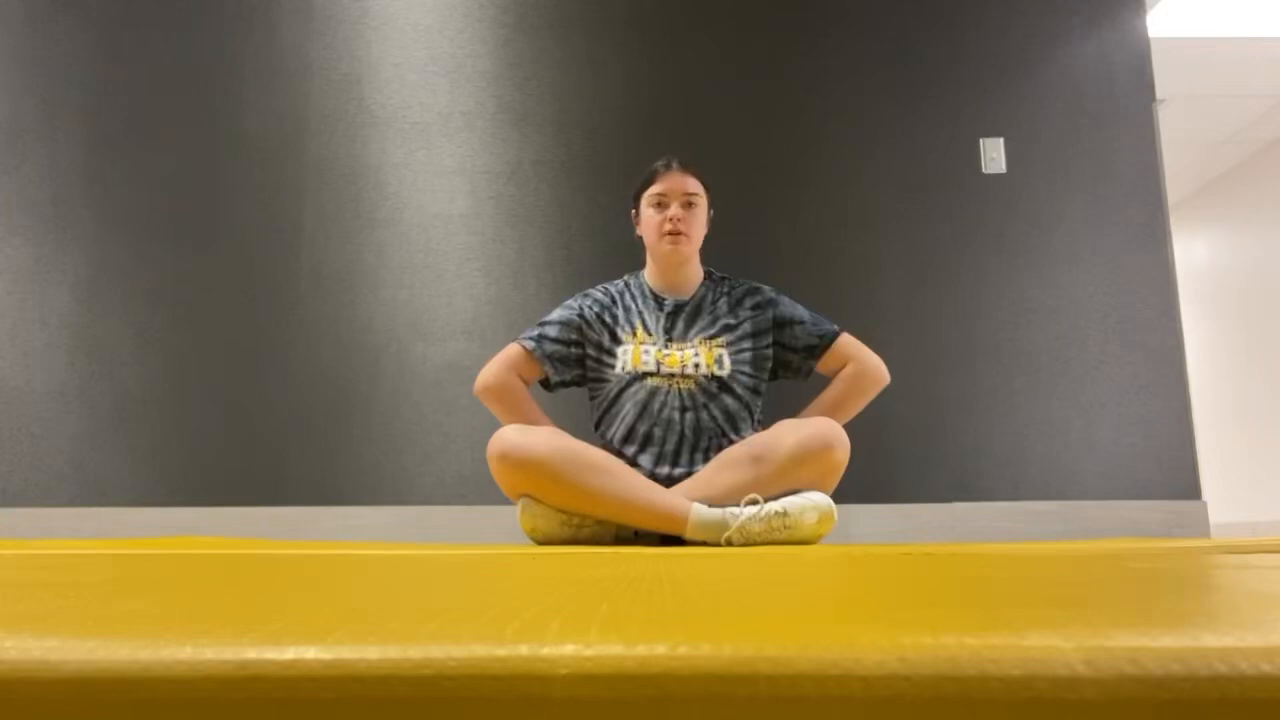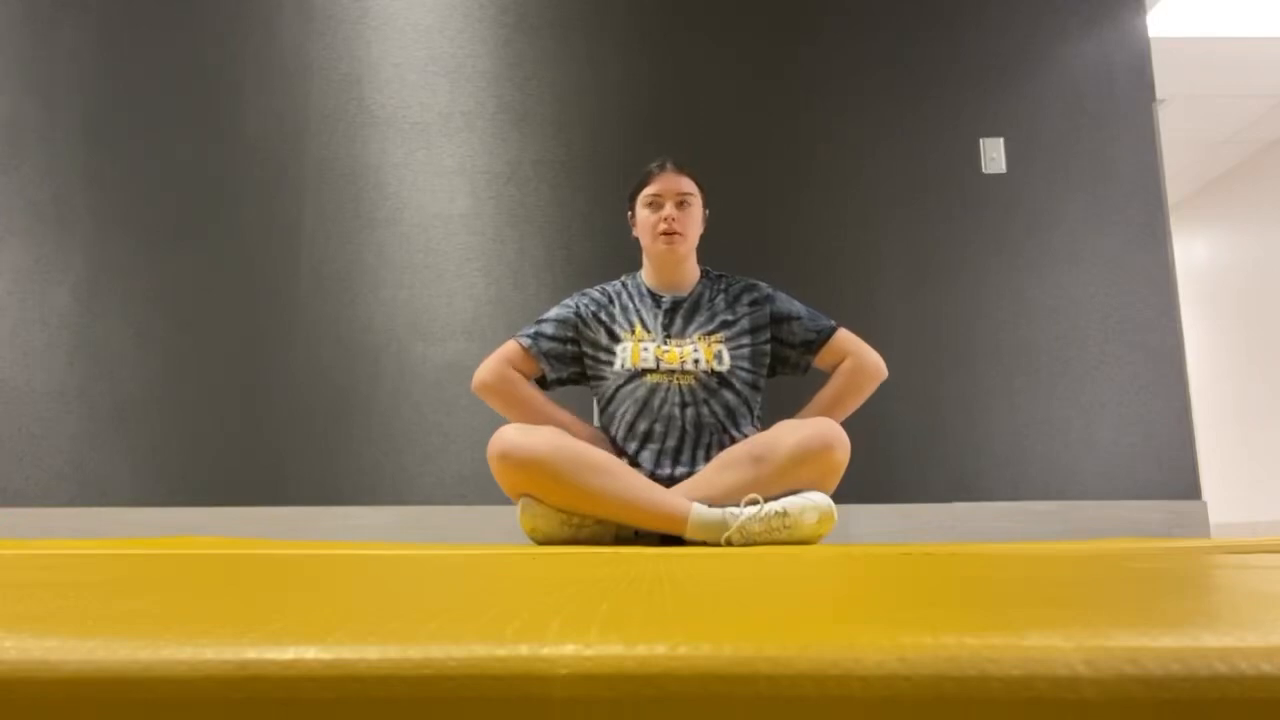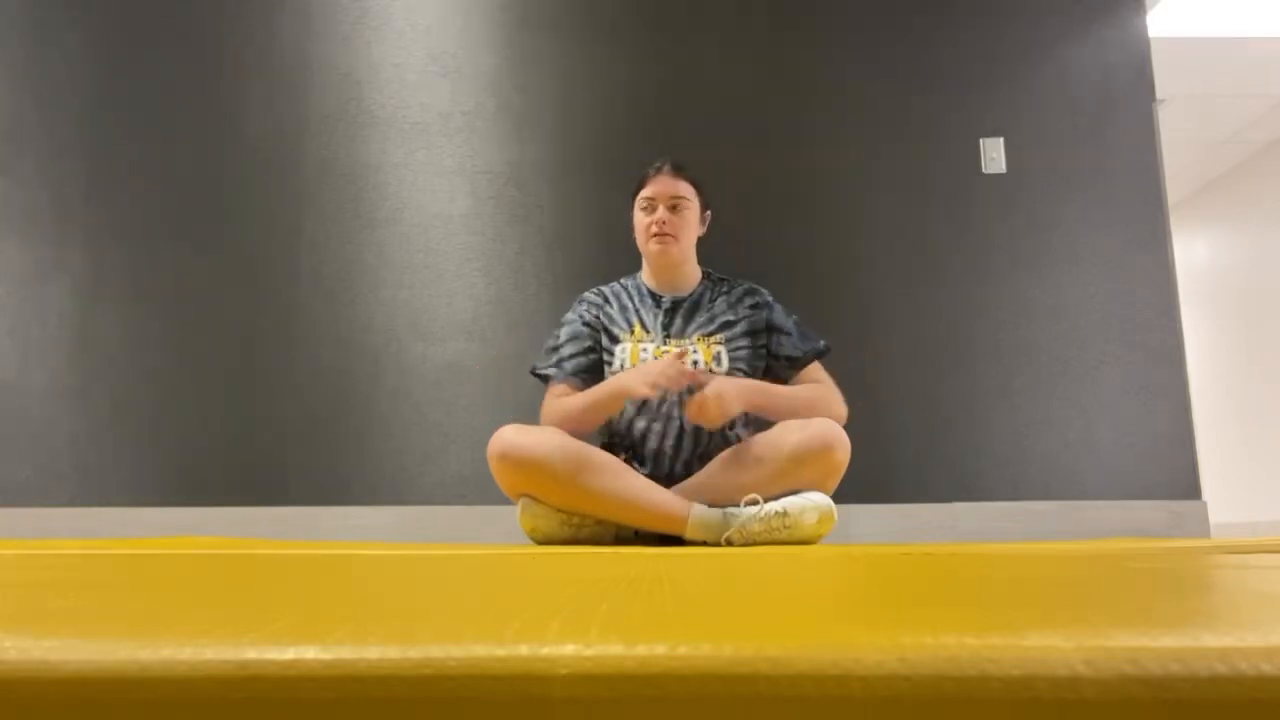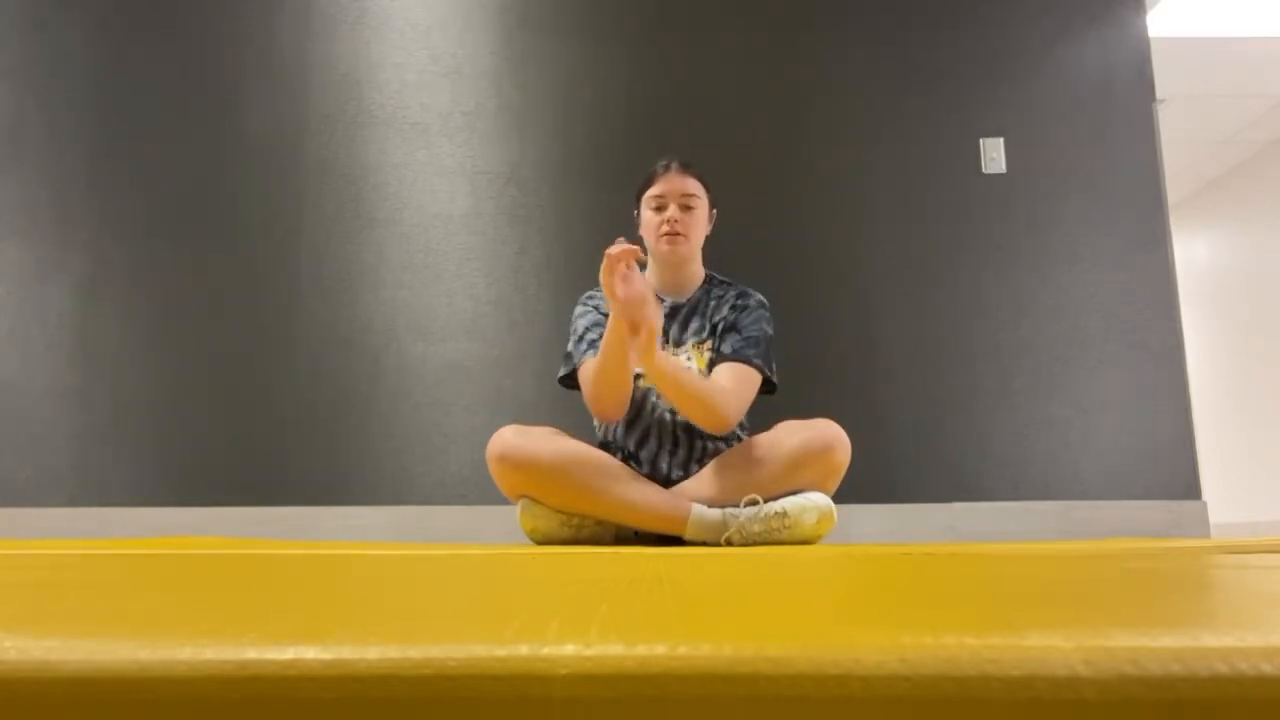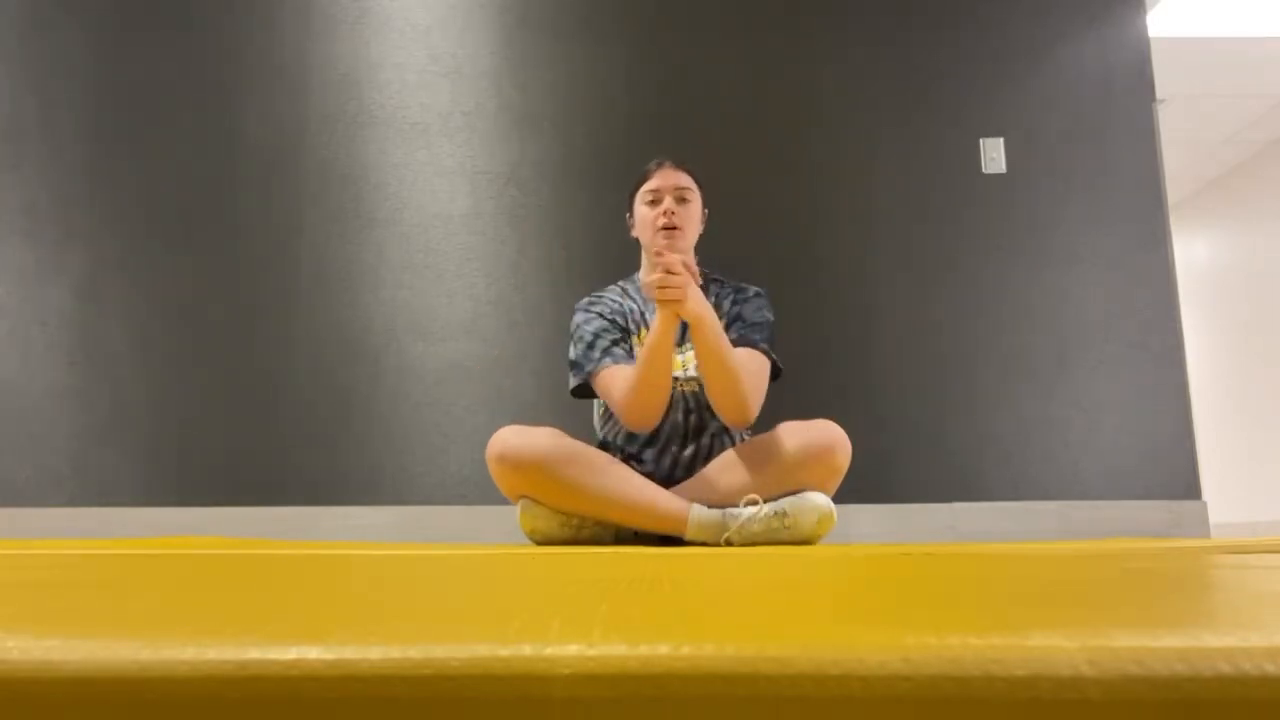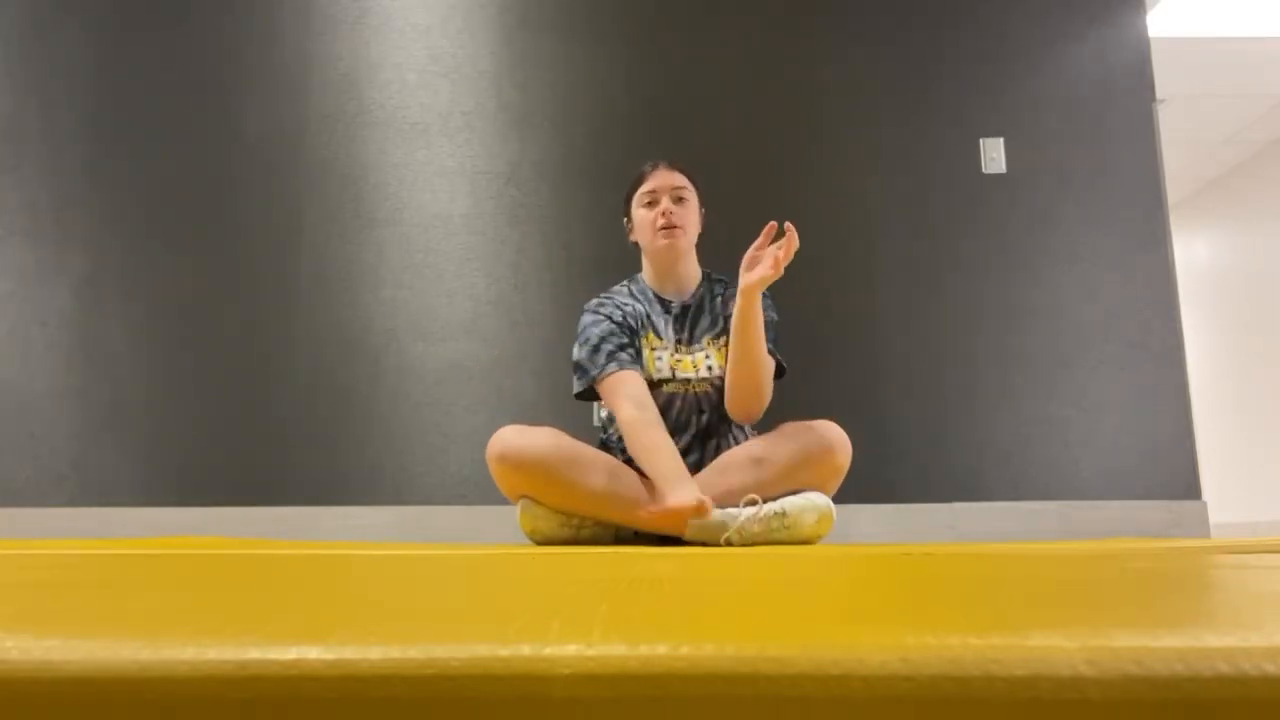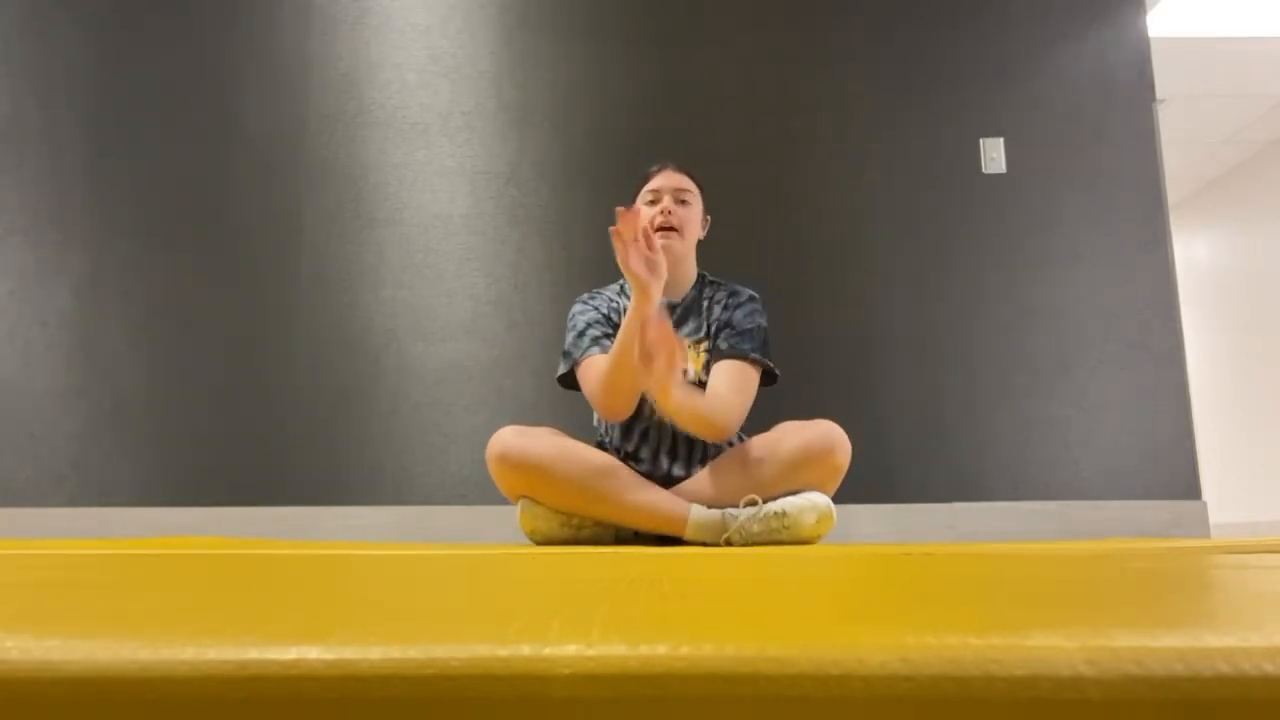
dt=0.7s
person 1, frame 1
left shoulder: (755, 307)
right shoulder: (597, 310)
left elbow: (867, 370)
right elbow: (495, 380)
left wrist: (782, 449)
right wrist: (568, 462)
left hip: (732, 490)
right hip: (616, 494)
left knee: (826, 441)
right knee: (509, 447)
left ankle: (593, 518)
right ankle: (721, 523)
person 1, frame 2
left shoulder: (754, 304)
right shoulder: (594, 310)
left elbow: (865, 364)
right elbow: (492, 375)
left wrist: (785, 446)
right wrist: (584, 438)
left hip: (730, 490)
right hip: (619, 493)
left knee: (828, 442)
right knee: (510, 445)
left ankle: (615, 521)
right ankle: (721, 523)
person 1, frame 3
left shoulder: (751, 306)
right shoulder: (597, 308)
left elbow: (831, 404)
right elbow: (556, 423)
left wrist: (746, 393)
right wrist: (626, 384)
left hip: (728, 485)
right hip: (616, 490)
left knee: (826, 441)
right knee: (509, 445)
left ankle: (610, 519)
right ankle: (727, 521)
person 1, frame 4
left shoulder: (744, 308)
right shoulder: (597, 305)
left elbow: (723, 413)
right elbow: (605, 408)
left wrist: (652, 357)
right wrist: (622, 313)
left hip: (719, 482)
right hip: (621, 488)
left knee: (827, 441)
right knee: (508, 446)
left ankle: (607, 520)
right ankle: (728, 522)
person 1, frame 5
left shoulder: (741, 303)
right shoulder: (599, 312)
left elbow: (739, 410)
right elbow: (638, 416)
left wrist: (699, 314)
right wrist: (670, 316)
right hip: (621, 486)
left knee: (827, 443)
right knee: (509, 447)
left ankle: (606, 523)
right ankle: (719, 524)
person 1, frame 6
left shoulder: (737, 303)
right shoulder: (606, 314)
left elbow: (746, 409)
right elbow: (635, 411)
left wrist: (749, 292)
right wrist: (679, 488)
right hip: (635, 483)
left knee: (828, 443)
right knee: (509, 446)
left ankle: (609, 521)
right ankle: (725, 523)
person 1, frame 7
left shoulder: (737, 307)
right shoulder: (595, 309)
left elbow: (723, 421)
right elbow: (612, 405)
left wrist: (668, 392)
right wrist: (644, 296)
right hip: (624, 486)
left knee: (827, 442)
right knee: (508, 447)
left ankle: (608, 522)
right ankle: (721, 523)
